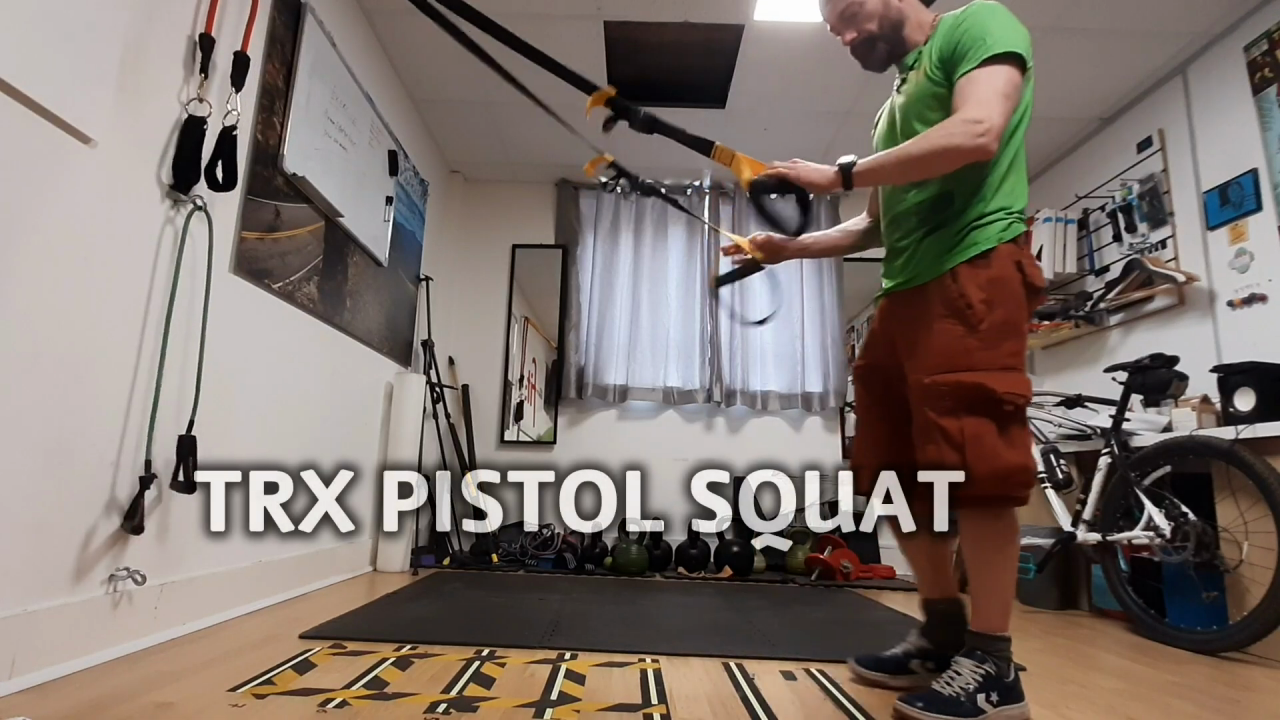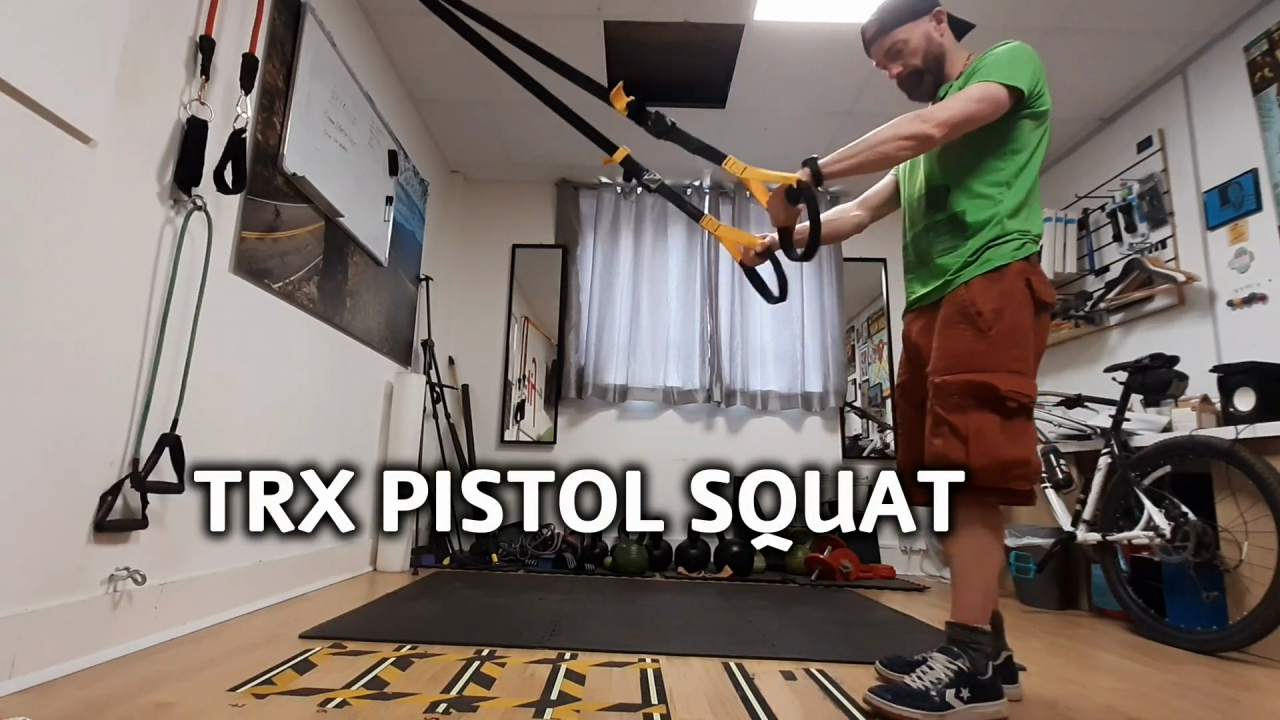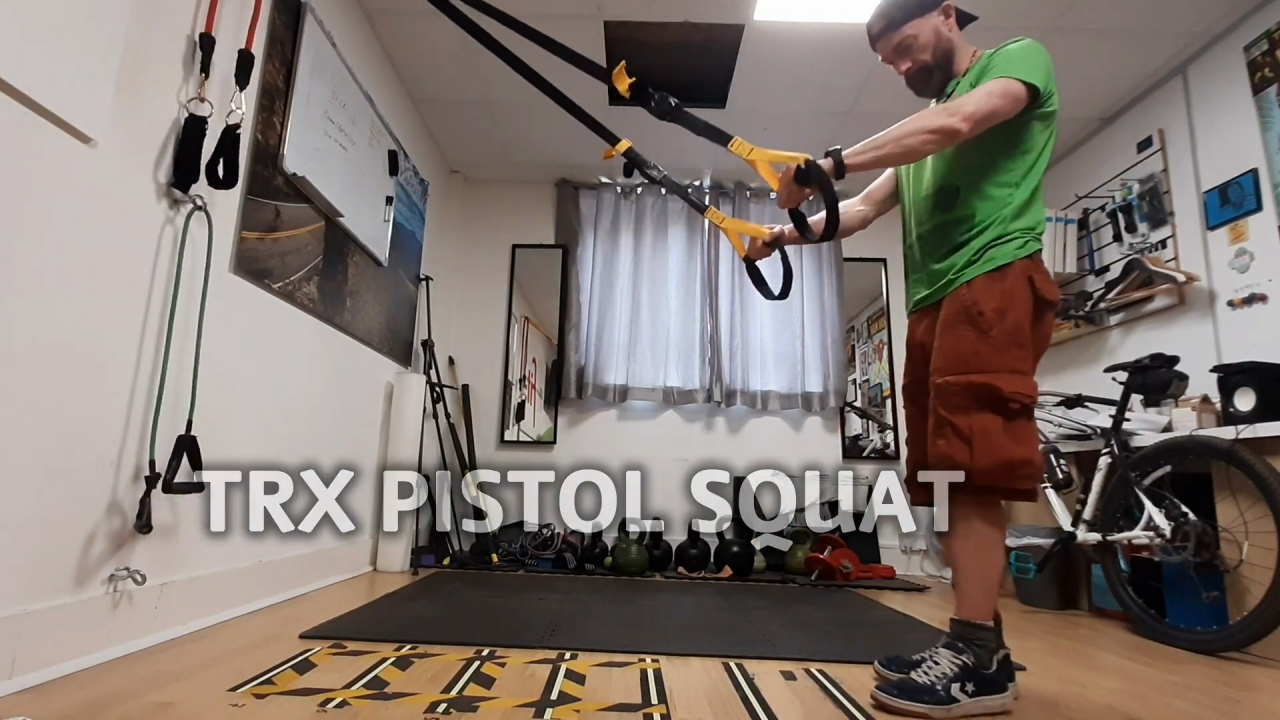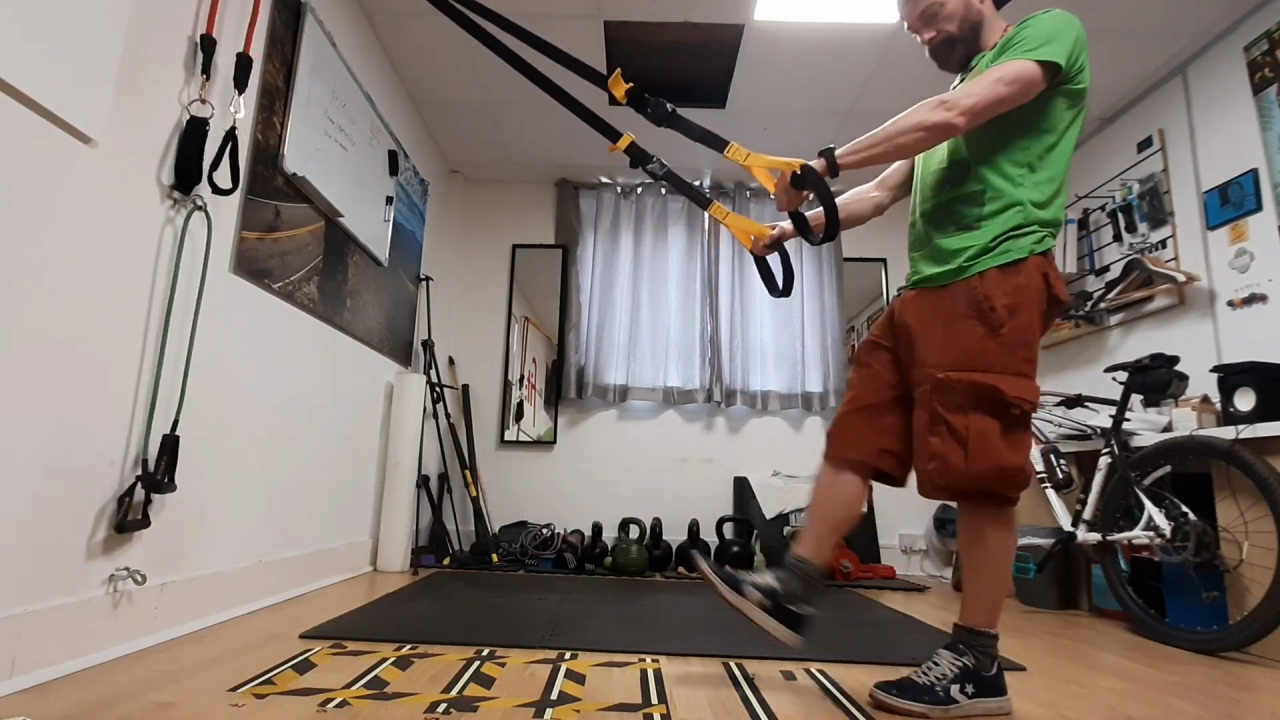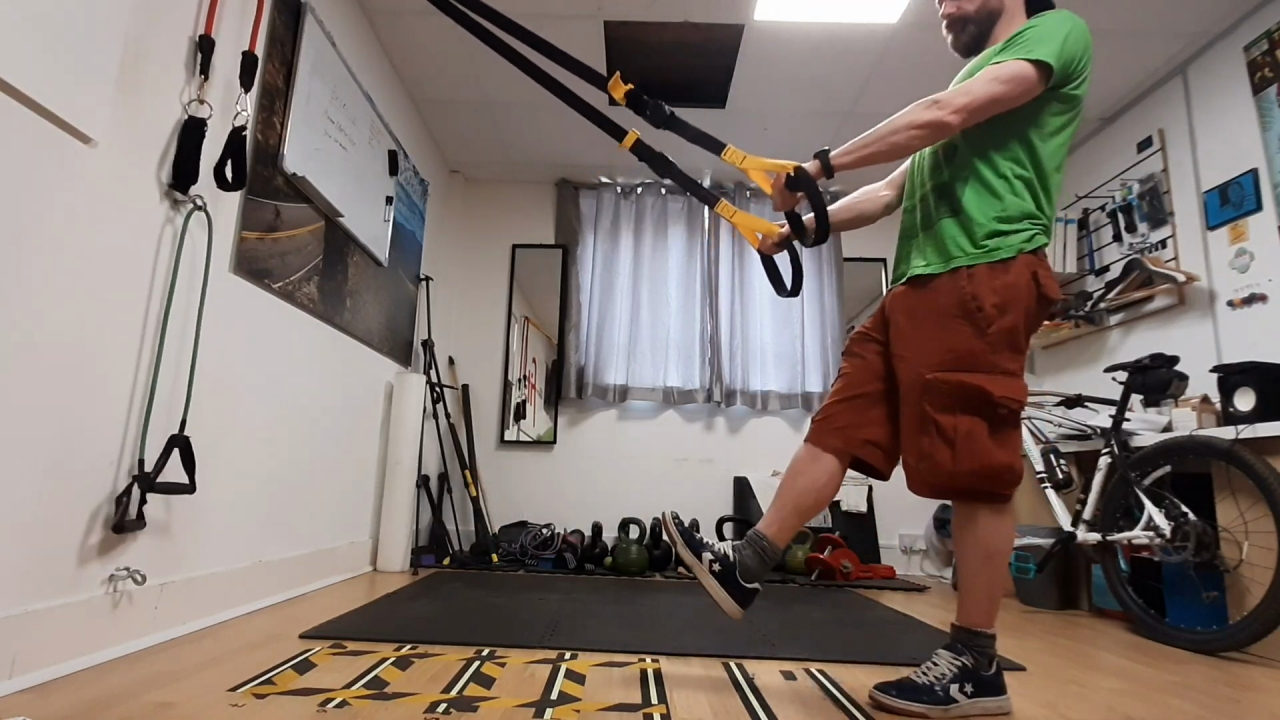
dt=1s
person 1, frame 1
right shoulder: (896, 103)
left elbow: (975, 135)
left wrist: (840, 173)
right wrist: (788, 246)
left hip: (972, 279)
right hip: (903, 295)
left knee: (975, 470)
right knee: (900, 472)
right ankle: (943, 635)
person 1, frame 2
left shoulder: (1012, 62)
right shoulder: (923, 135)
left elbow: (929, 128)
right elbow: (861, 213)
left wrist: (812, 173)
right wrist: (782, 239)
left hip: (992, 287)
right hip: (930, 305)
left knee: (974, 465)
right knee: (945, 474)
right ankle: (985, 648)
person 1, frame 3
left shoulder: (1019, 59)
right shoulder: (923, 128)
left elbow: (955, 123)
right elbow: (863, 209)
left wrist: (830, 163)
right wrist: (791, 232)
left hip: (995, 285)
right hip: (933, 304)
left knee: (973, 466)
right knee: (945, 474)
left ankle: (975, 660)
right ankle: (978, 644)
person 1, frame 4
right shoulder: (957, 92)
left elbow: (953, 114)
right elbow: (882, 192)
left wrist: (826, 162)
right wrist: (798, 226)
left hip: (994, 286)
right hip: (923, 295)
left knee: (980, 473)
right knee: (853, 442)
right ankle: (789, 592)
person 1, frame 5
right shoulder: (971, 80)
left elbow: (942, 116)
right elbow: (890, 191)
left wrist: (821, 165)
right wrist: (804, 225)
left hip: (983, 282)
right hip: (916, 288)
left knee: (974, 472)
right knee: (835, 430)
right ankle: (745, 567)
